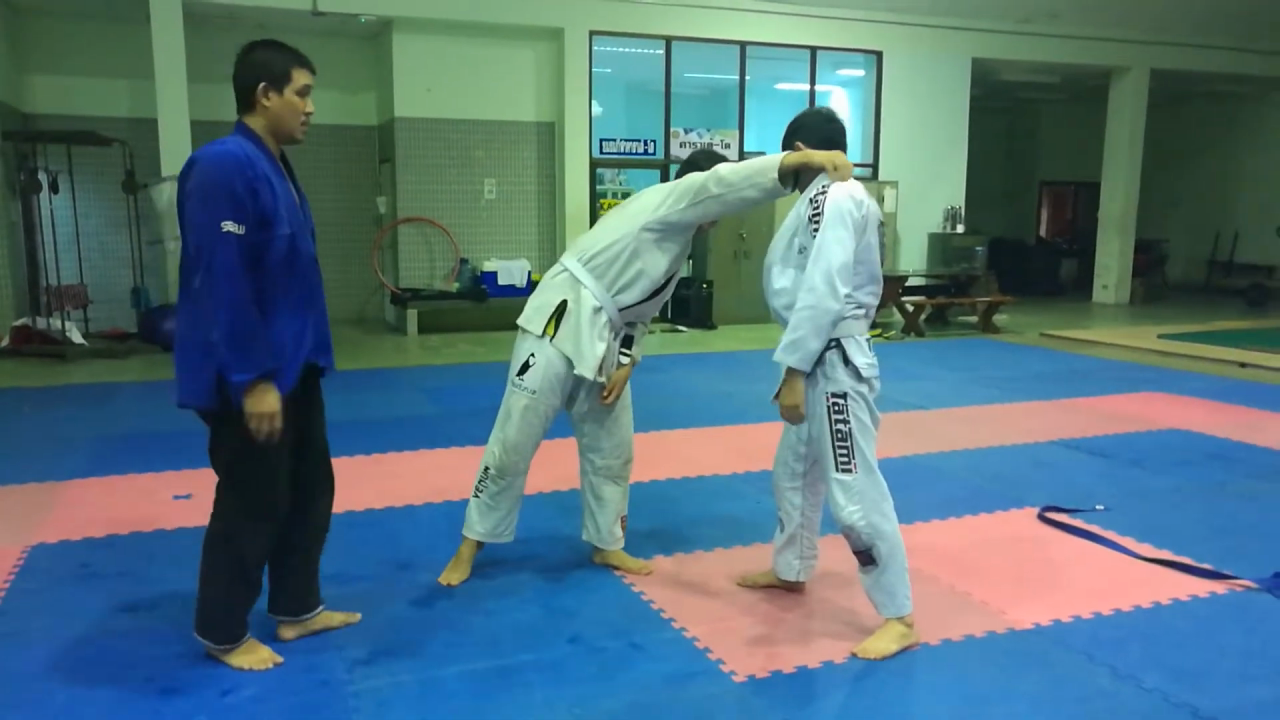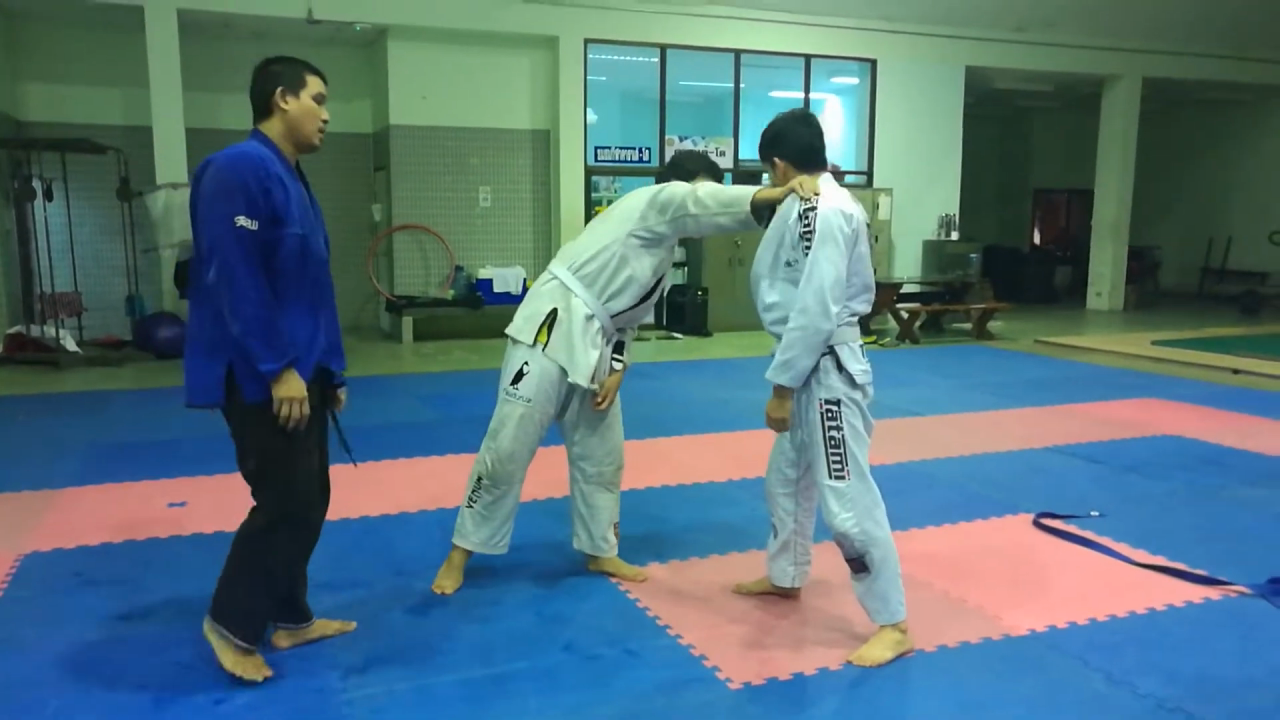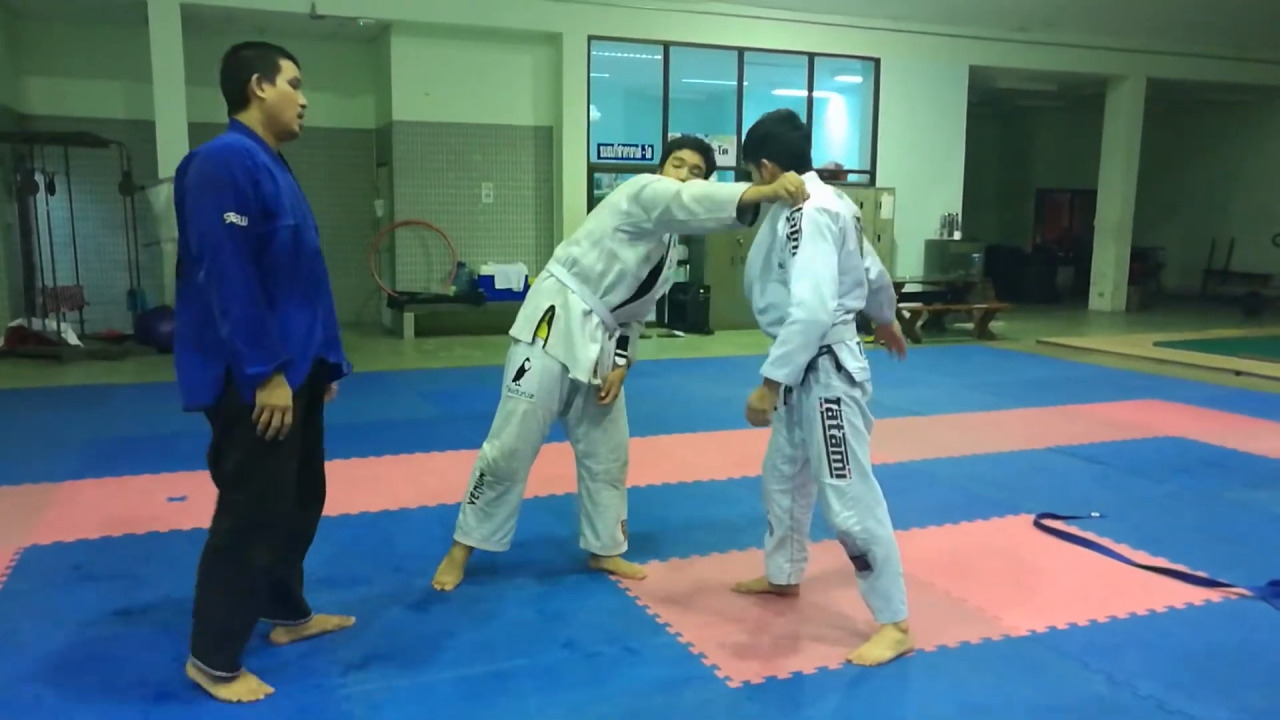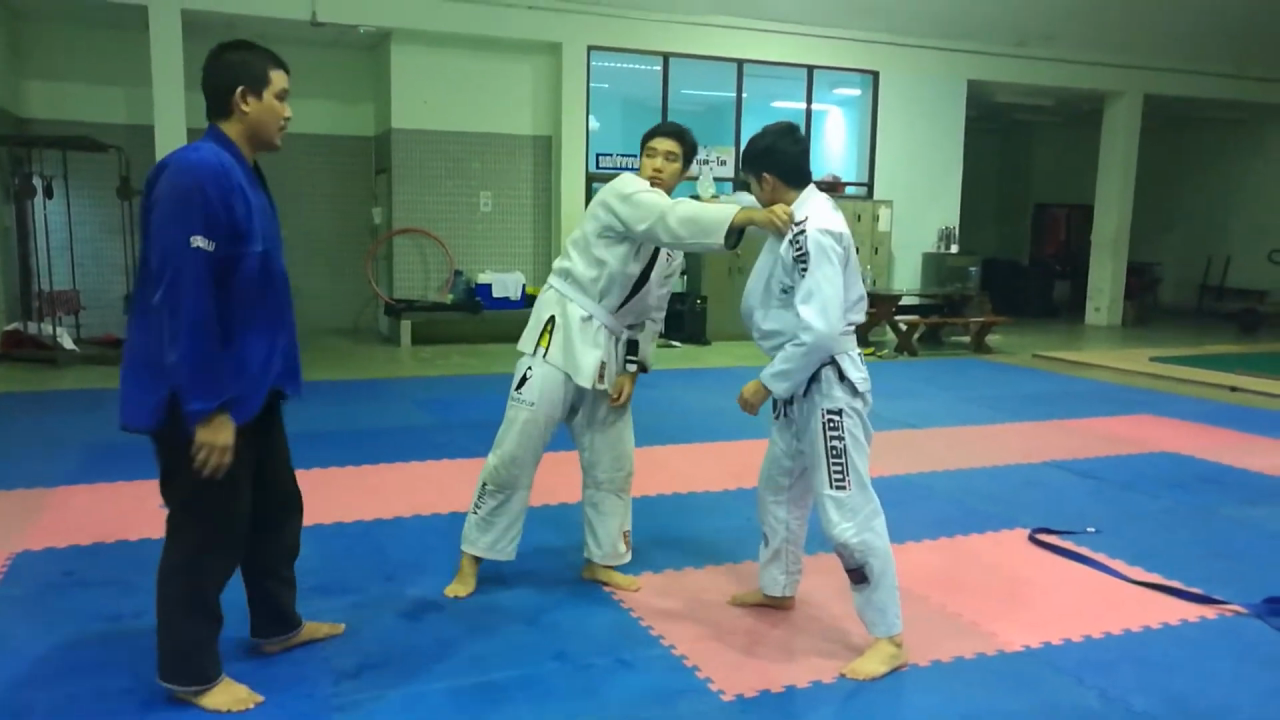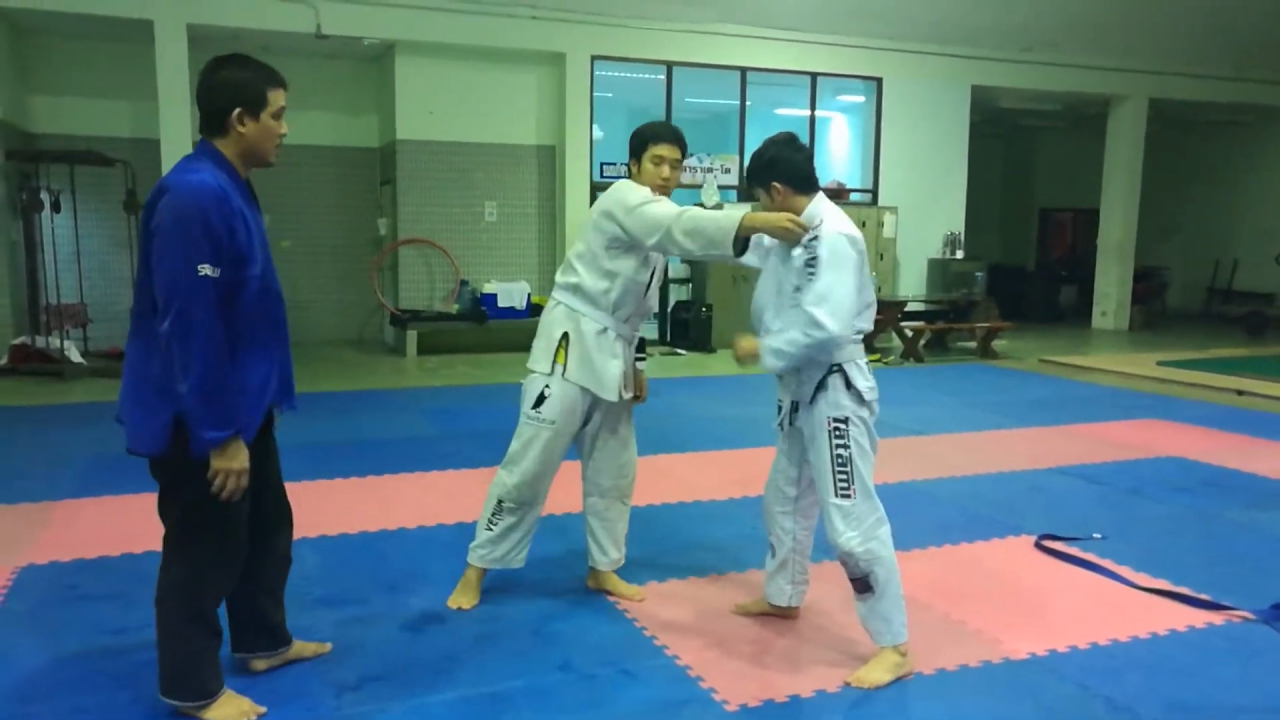
dt=0.4s
person 1, frame 1
left shoulder: (272, 166)
right shoulder: (224, 168)
right elbow: (221, 283)
right wrist: (253, 378)
left hip: (292, 365)
right hip: (250, 374)
left knee: (311, 488)
right knee: (251, 502)
left ankle: (296, 608)
right ankle: (222, 631)
person 1, frame 2
left shoulder: (290, 178)
right shoulder: (240, 169)
right elbow: (236, 280)
left wrist: (324, 370)
right wrist: (278, 367)
left hip: (298, 368)
right hip: (260, 375)
left knee: (307, 499)
right knee: (288, 502)
left ankle: (288, 617)
right ankle: (233, 623)
person 1, frame 3
left shoulder: (268, 165)
right shoulder: (224, 163)
right elbow: (226, 279)
left wrist: (317, 361)
right wrist: (265, 373)
left hip: (291, 368)
right hip: (252, 378)
left knee: (300, 500)
right knee: (254, 511)
left ankle: (286, 613)
right ankle: (213, 656)
person 1, frame 4
left shoulder: (241, 175)
right shoulder: (196, 175)
right elbow: (182, 302)
right wrist: (208, 409)
left hip: (249, 387)
right hip: (203, 398)
left knee: (276, 507)
right knee: (208, 531)
left ankle: (277, 624)
person 1, frame 5
left shoulder: (227, 188)
right shoulder: (195, 199)
right elbow: (189, 327)
right wrist: (219, 435)
left hip: (240, 401)
right hip: (201, 415)
left knee: (267, 525)
right knee: (206, 548)
left ankle: (263, 642)
person 2, frame 1
left shoulder: (835, 198)
right shoulder: (836, 197)
left elbow: (823, 295)
left wrist: (792, 373)
left hip: (834, 361)
right hip: (819, 358)
left knee: (854, 490)
right knee: (795, 471)
left ankle: (899, 616)
right ankle: (791, 568)
person 2, frame 2
left shoulder: (824, 212)
right shoulder: (814, 205)
left elbow: (815, 313)
left wrist: (781, 387)
left hip: (828, 369)
right hip: (809, 367)
left knee: (846, 499)
right knee: (787, 478)
left ankle: (893, 624)
right ankle: (785, 576)
person 2, frame 3
left shoulder: (807, 212)
right shoulder: (822, 199)
left elbow: (810, 310)
right elbow: (873, 270)
left wrist: (769, 382)
right wrist: (886, 318)
left hip: (825, 368)
right hip: (807, 367)
left knee: (849, 497)
right knee: (783, 475)
left ankle: (894, 622)
right ankle: (783, 574)
person 2, frame 4
left shoulder: (813, 235)
right shoulder: (806, 210)
left elbow: (819, 331)
left wrist: (765, 385)
left hip: (828, 382)
right hip: (803, 382)
left knee: (847, 511)
right knee: (779, 486)
left ankle: (888, 638)
right ankle: (777, 587)
person 2, frame 5
left shoulder: (831, 236)
right shoulder: (801, 227)
left elbow: (826, 329)
right elbow: (760, 246)
left wrist: (763, 351)
left hip: (835, 391)
right hip: (804, 391)
left knee: (853, 520)
right knee: (786, 497)
left ankle: (894, 647)
right ankle: (783, 596)
person 3, frame 1
left shoulder: (676, 245)
right shoulder: (665, 199)
right elbow: (723, 185)
left wrist: (624, 365)
right wrist: (804, 158)
left hip: (602, 341)
right hip: (561, 323)
left knee: (611, 448)
right knee: (514, 442)
left ankle: (606, 545)
right ankle: (469, 547)
person 3, frame 2
left shoulder: (661, 250)
right shoulder: (652, 202)
right elbow: (701, 204)
left wrist: (616, 370)
right wrist: (780, 192)
left hip: (592, 347)
right hip: (551, 331)
left knee: (601, 456)
right knee: (507, 451)
left ankle: (600, 552)
right ankle: (460, 555)
person 3, frame 3
left shoulder: (668, 249)
right shoulder: (642, 191)
right elbow: (689, 202)
left wrist: (620, 365)
right wrist: (764, 191)
left hip: (597, 343)
right hip: (554, 326)
left knee: (607, 453)
right knee: (511, 446)
left ankle: (603, 549)
right ankle: (461, 549)
person 3, frame 4
left shoulder: (671, 247)
right shoulder: (623, 192)
left elbow: (649, 314)
right elbow: (672, 218)
left wrist: (632, 370)
right wrist: (752, 216)
left hip: (608, 349)
right hip: (561, 336)
left knee: (613, 462)
right knee: (515, 455)
left ankle: (601, 559)
right ankle: (472, 559)
person 3, frame 5
left shoulder: (656, 223)
right shoulder: (622, 199)
right elbow: (680, 228)
left wrist: (635, 365)
right wrist: (757, 221)
left hip: (611, 356)
right hip: (571, 348)
left knee: (613, 471)
right knee: (529, 468)
left ankle: (602, 568)
right ankle: (479, 568)
